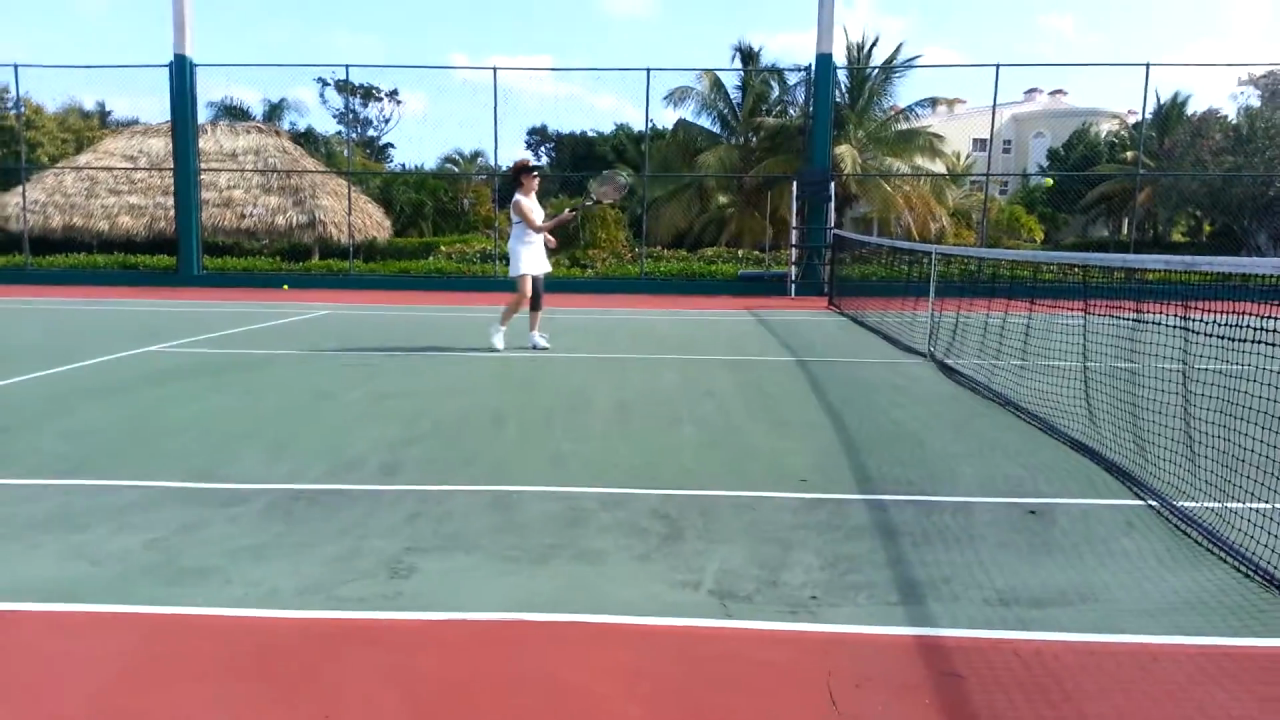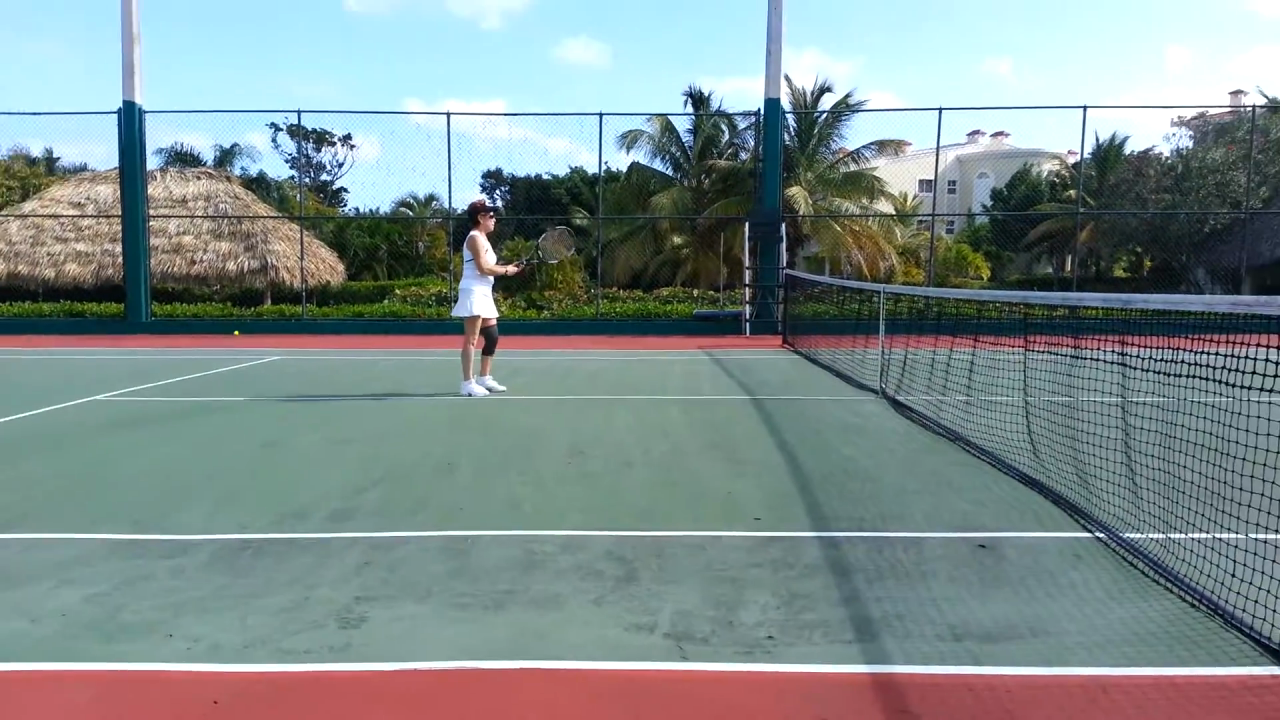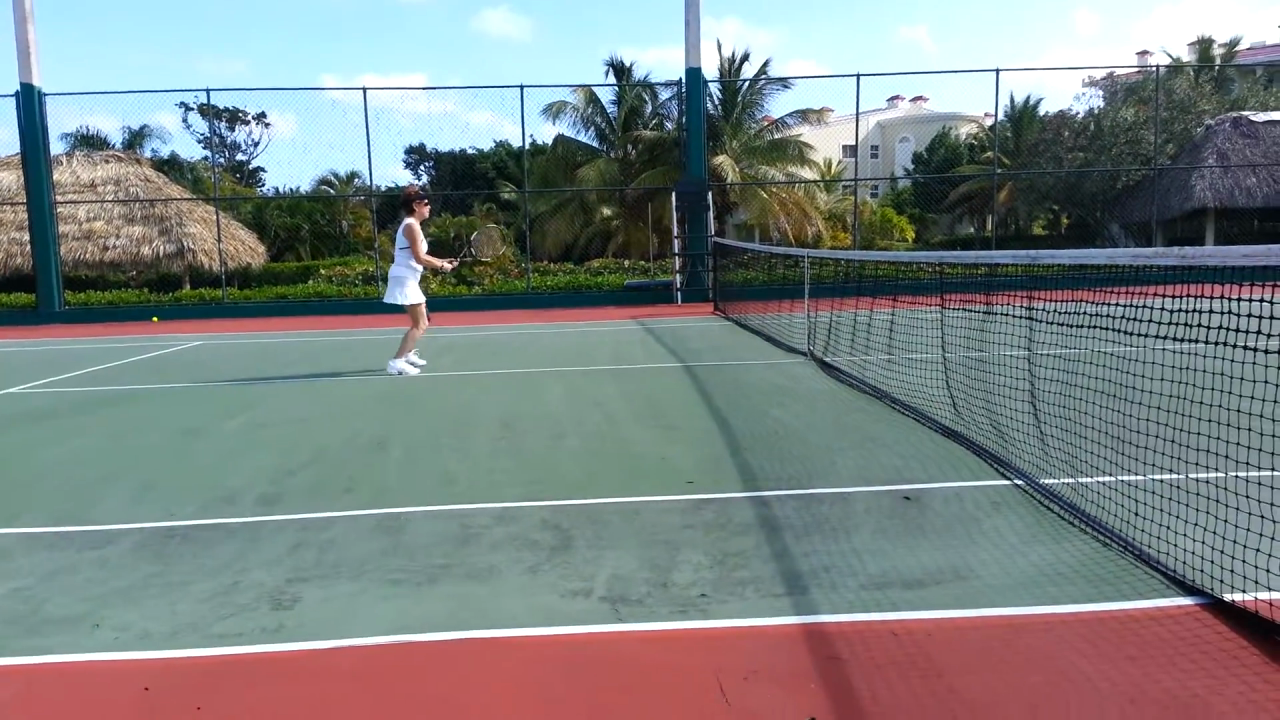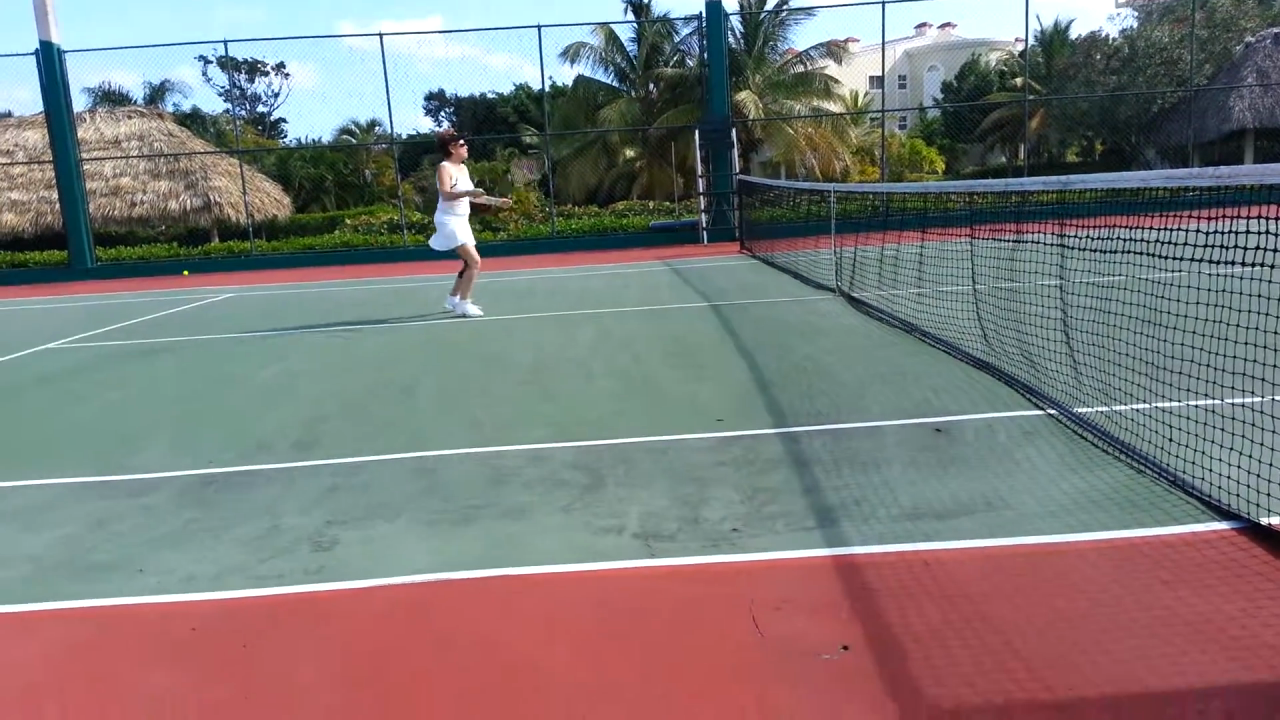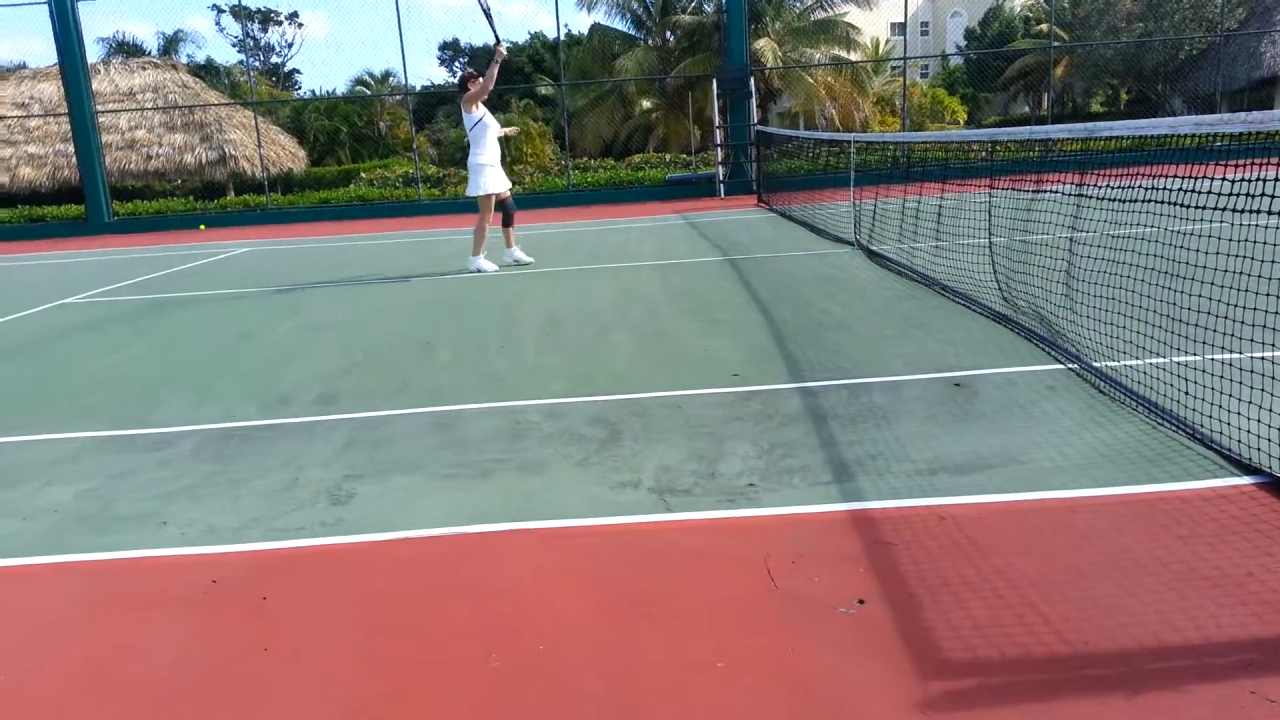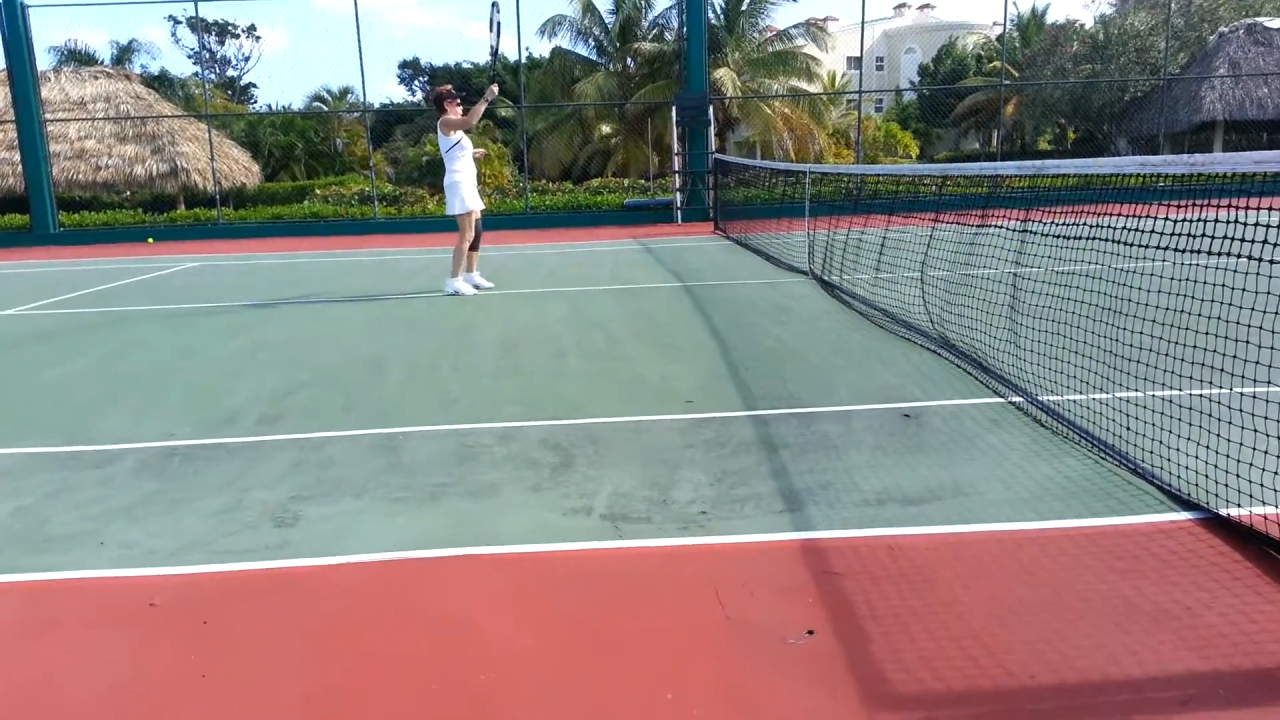
dt=0.7s
person 1, frame 1
left shoulder: (531, 193)
right shoulder: (519, 202)
right elbow: (536, 227)
left wrist: (546, 235)
right wrist: (559, 219)
left hip: (536, 250)
right hip: (522, 251)
left knee: (538, 295)
right knee: (524, 294)
left ankle: (534, 335)
right ankle: (500, 328)
person 1, frame 2
left shoulder: (483, 238)
right shoulder: (475, 238)
right elbow: (483, 269)
left wrist: (507, 268)
right wrist: (506, 271)
left hip: (483, 294)
right hip: (473, 292)
left knee: (492, 337)
right knee: (471, 339)
left ankle: (484, 378)
right ankle: (467, 383)
person 1, frame 3
left shoulder: (412, 225)
right shoulder: (411, 226)
left elbow: (420, 256)
right elbow: (419, 259)
left wrist: (443, 261)
right wrist: (441, 266)
left hip: (408, 280)
right hip: (404, 279)
left knee: (421, 320)
right knee: (420, 324)
left ankle: (407, 355)
right ankle: (397, 362)
person 1, frame 4
left shoulder: (463, 168)
right shoulder: (445, 167)
left elbow: (472, 196)
right elbow: (446, 195)
left wrist: (496, 201)
right wrist: (468, 192)
left hip: (461, 222)
right hip: (448, 222)
left knee: (469, 262)
right knee: (474, 261)
left ankle: (453, 299)
right ankle: (463, 303)
person 1, frame 5
left shoulder: (478, 108)
right shoulder: (468, 100)
right elbow: (487, 88)
left wrist: (504, 131)
right wrist: (496, 60)
left hip: (492, 165)
right hip: (482, 166)
left knee: (509, 208)
right knee: (486, 215)
left ankle: (511, 251)
right ankle: (476, 259)
person 1, frame 6
left shoulder: (451, 126)
right shoulder: (446, 122)
right elbow: (470, 120)
left wrist: (470, 153)
right wrist: (487, 98)
left hip: (466, 185)
right hip: (459, 184)
left knee: (476, 231)
right knee: (466, 235)
left ankle: (470, 275)
right ankle: (454, 281)
